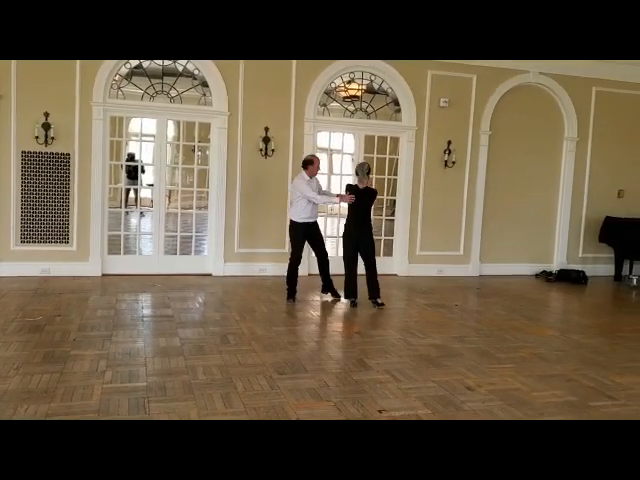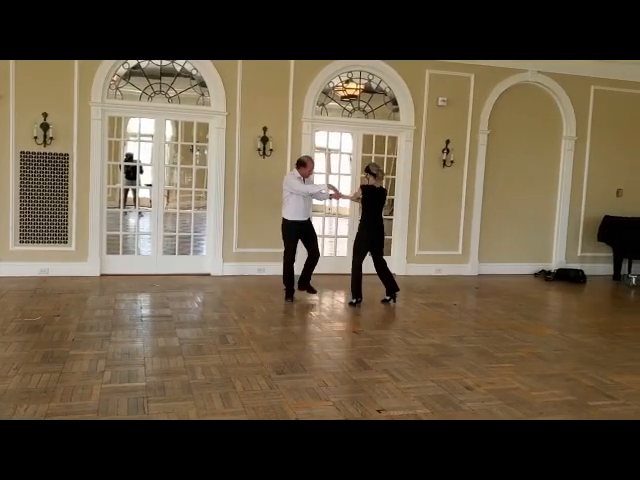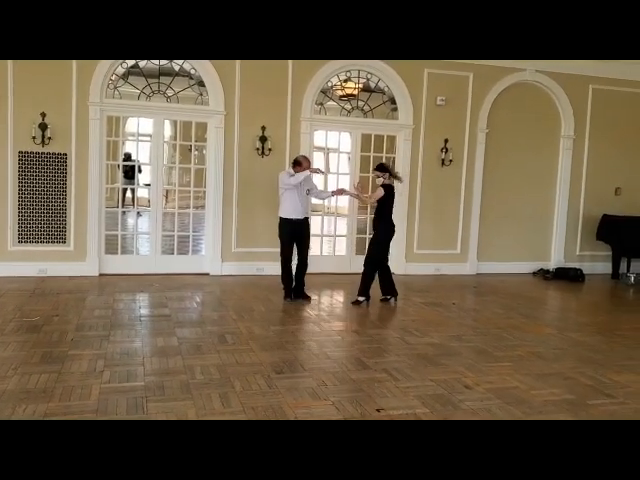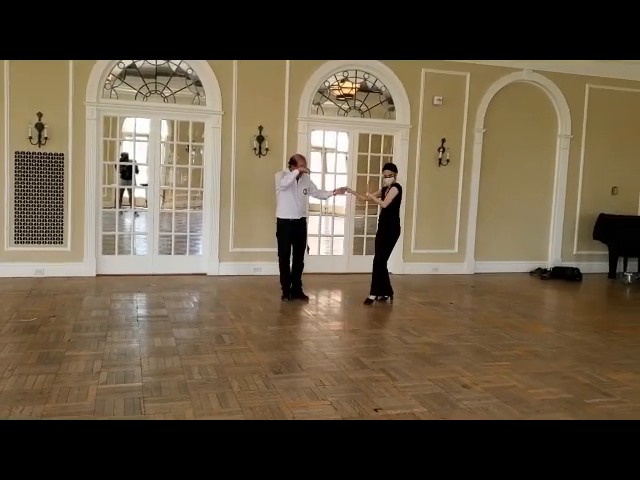
dt=0.2s
person 1, frame 1
left shoulder: (314, 180)
right shoulder: (299, 182)
left elbow: (321, 193)
right elbow: (316, 198)
left wrist: (338, 196)
right wrist: (338, 200)
left hip: (313, 223)
right hip: (299, 225)
left knee: (322, 255)
right knee: (296, 258)
left ankle: (327, 286)
right ankle: (291, 291)
person 1, frame 2
left shoulder: (307, 179)
right shoulder: (290, 179)
left elbow: (314, 194)
right elbow: (306, 189)
left wrist: (330, 195)
right wrist: (326, 186)
left hip: (306, 222)
right hip: (291, 223)
left knee: (314, 253)
right knee: (289, 257)
left ankle: (304, 282)
right ankle: (289, 290)
person 1, frame 3
left shoulder: (307, 179)
right shoulder: (284, 176)
left elbow: (317, 193)
right elbow: (293, 181)
left wrist: (332, 193)
right wrist: (308, 172)
left hip: (302, 222)
right hip: (287, 222)
left knee: (303, 257)
right knee: (286, 257)
left ankle: (298, 290)
right ankle: (288, 290)
person 1, frame 4
left shoulder: (306, 179)
right shoulder: (280, 176)
left elbow: (317, 193)
right elbow: (283, 184)
left wrist: (334, 192)
right wrist: (297, 171)
left hip: (300, 222)
right hip: (284, 222)
left knee: (299, 258)
right knee: (284, 257)
left ankle: (296, 290)
right ankle: (286, 290)
person 2, frame 1
left shoulder: (349, 188)
right shoulder: (372, 192)
left hip: (349, 230)
right hip: (365, 231)
left knee: (350, 265)
right knee: (370, 264)
left ankle: (352, 298)
right ankle: (375, 298)
person 2, frame 2
left shoulder: (364, 188)
right shoulder: (383, 192)
left elbow: (354, 198)
left wrist: (341, 195)
left hip: (365, 230)
right hip: (377, 231)
left knee: (357, 264)
right knee: (379, 262)
left ankle: (356, 297)
right ankle: (392, 293)
person 2, frame 3
left shoulder: (383, 188)
right shoulder: (388, 188)
left elbow: (368, 201)
right elbow: (369, 199)
left wrist: (358, 192)
right wrist: (350, 192)
left hip: (382, 230)
right hip: (387, 229)
left knee: (370, 262)
right knee: (381, 261)
left ankle: (363, 295)
right ankle: (390, 294)
person 2, frame 4
left shoulder: (395, 188)
right shoulder: (384, 188)
left elbow: (384, 204)
right elbow: (367, 198)
left wrist: (371, 196)
right wrist: (351, 191)
left hip: (391, 228)
right hip: (383, 228)
left knee: (379, 261)
right knee: (381, 261)
left ankle: (375, 294)
right ankle: (386, 293)
